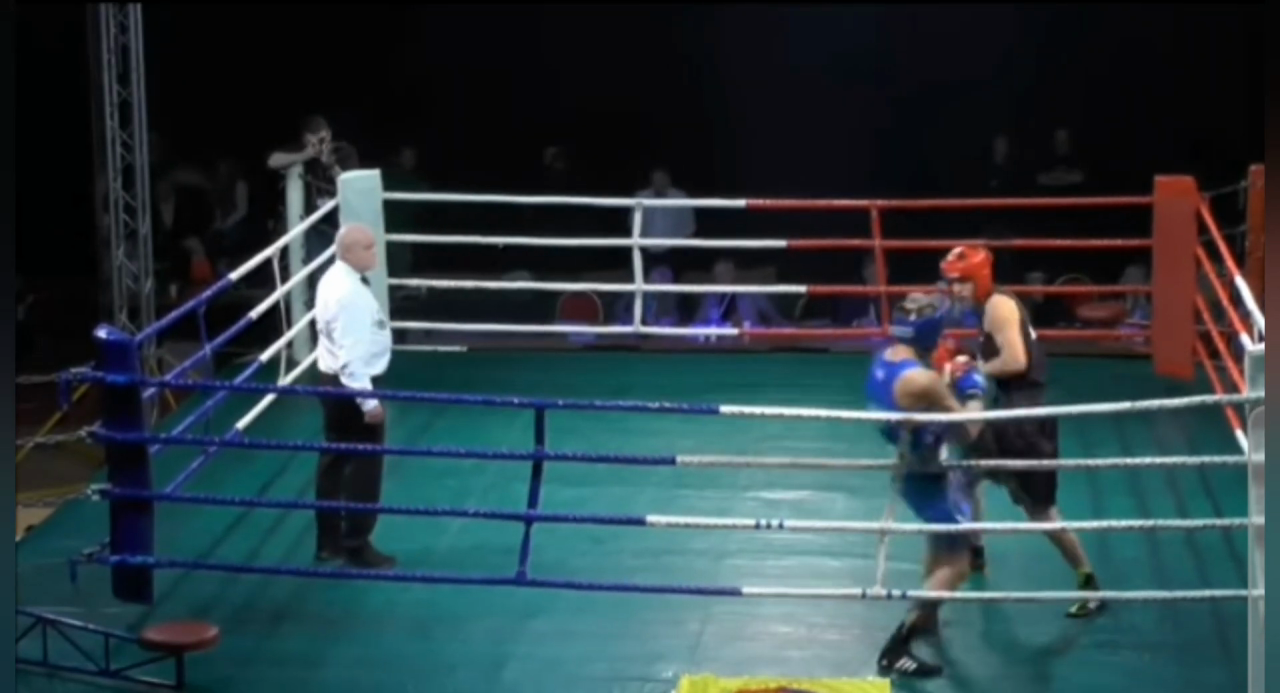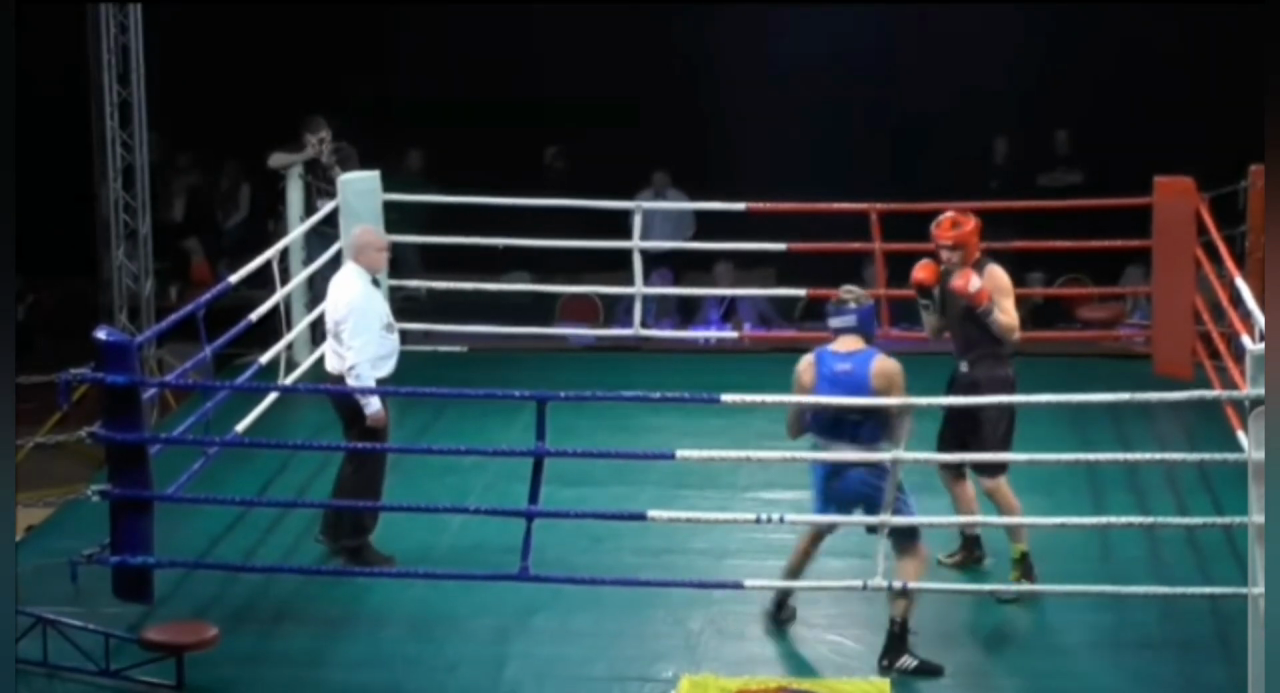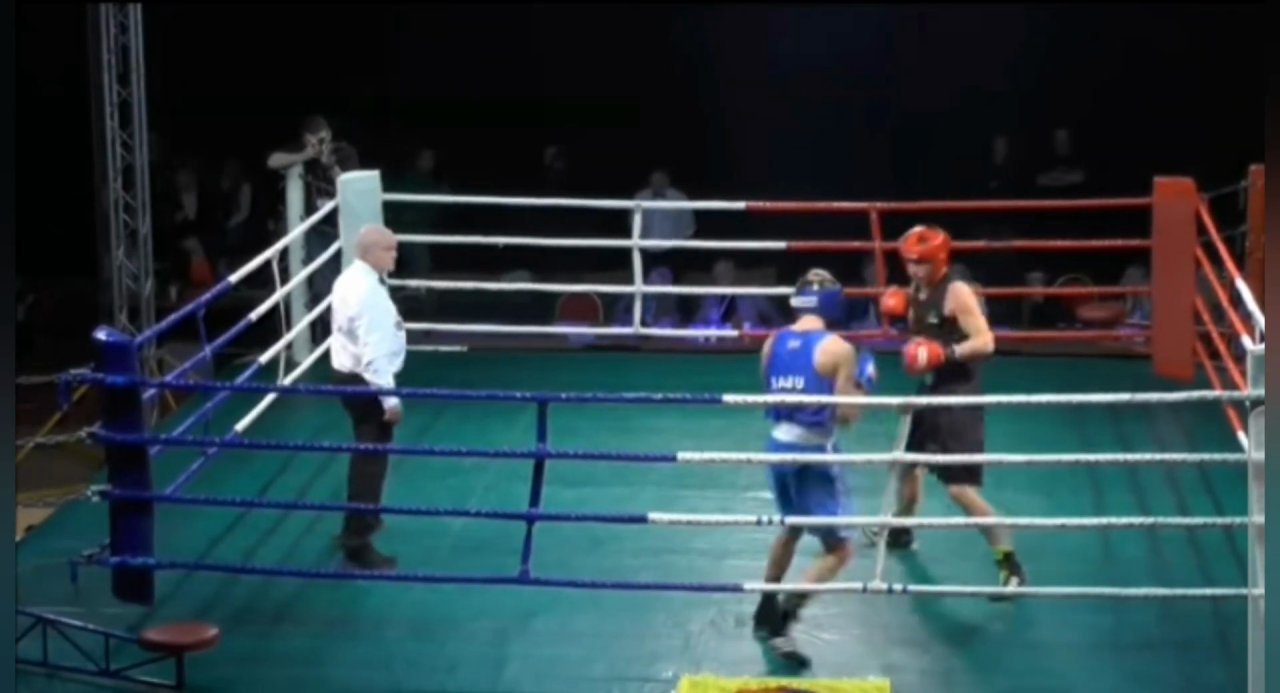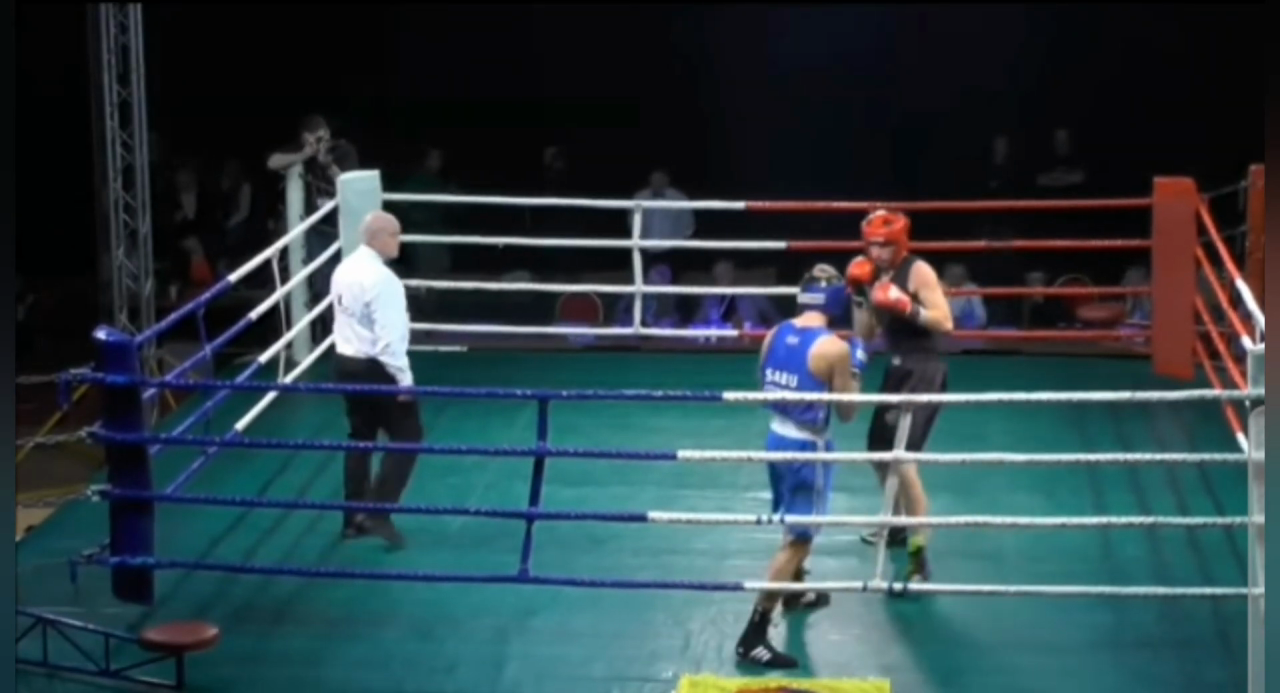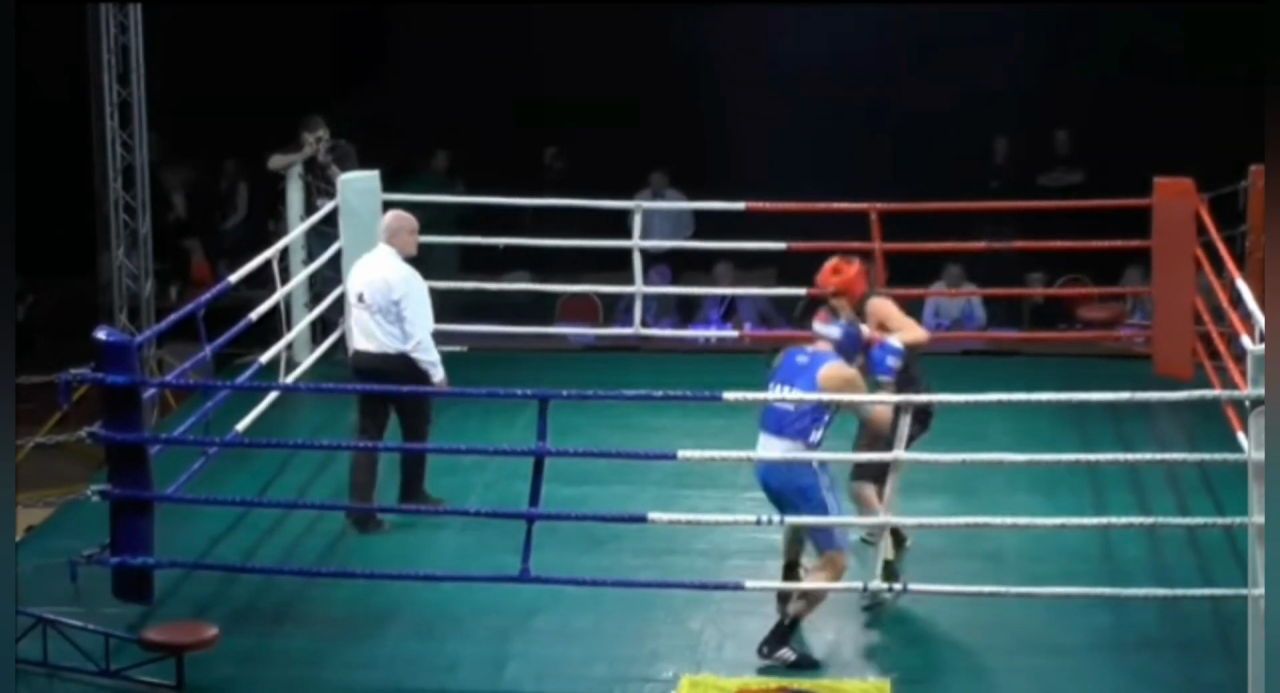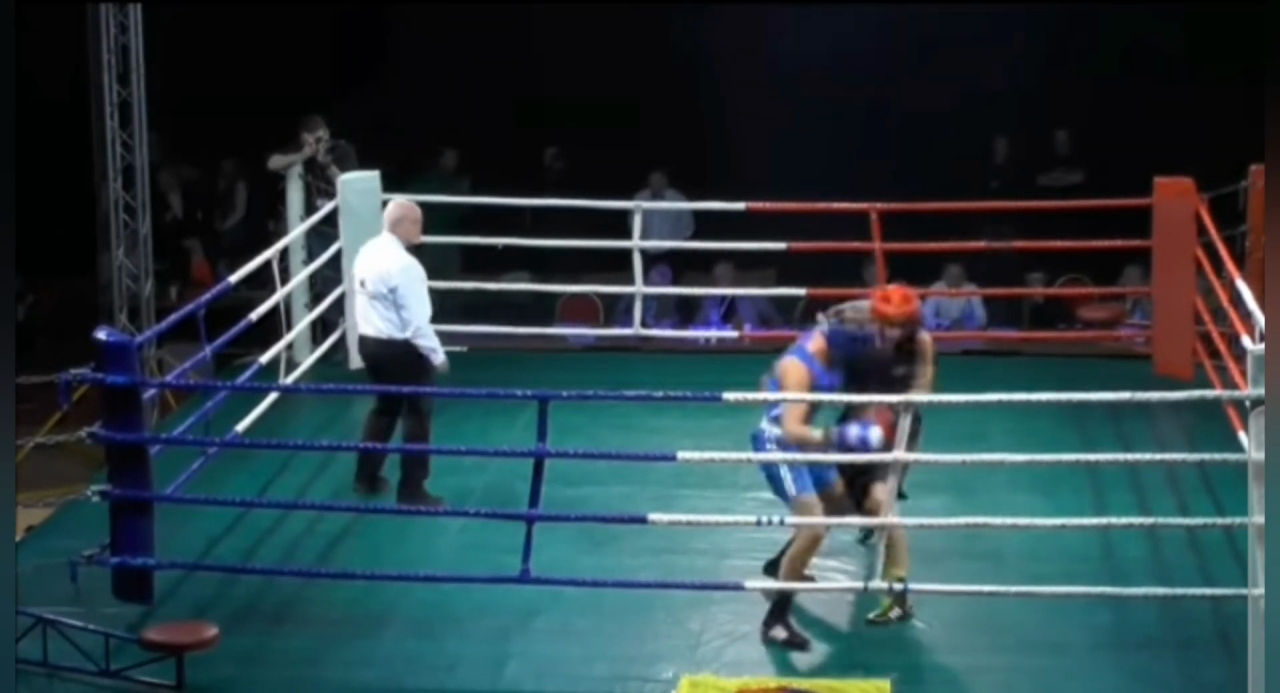
dt=0.3s
person 1, frame 1
left shoulder: (880, 361)
right shoulder: (922, 381)
right elbow: (967, 432)
right wrist: (975, 393)
left hip: (905, 469)
right hip: (928, 476)
left knee: (943, 543)
right knee: (955, 564)
left ankle: (923, 618)
right ankle: (895, 650)
person 1, frame 2
left shoulder: (808, 364)
right shoulder: (886, 368)
left elbow: (794, 429)
right elbow: (897, 434)
right wrist: (896, 423)
left hip: (827, 468)
right hip: (869, 472)
left knee: (817, 530)
right knee: (910, 553)
left ankle: (780, 605)
right ankle: (894, 651)
person 1, frame 3
left shoulder: (772, 344)
right shoulder: (838, 349)
right elbow: (846, 414)
right wrist: (863, 384)
left hip: (778, 447)
right hip: (814, 455)
left knee: (791, 528)
right knee: (837, 549)
left ankle: (768, 609)
right ankle: (778, 622)
person 1, frame 4
left shoulder: (776, 334)
right shoulder: (835, 348)
right elbow: (846, 411)
right wrist: (855, 369)
left hip: (777, 438)
right hip: (808, 447)
left knee: (796, 529)
right knee: (798, 543)
left ankle: (796, 593)
right ankle: (753, 637)
person 1, frame 5
left shoulder: (787, 357)
right shoulder: (842, 373)
right elbow: (881, 422)
right wrist: (885, 375)
left hip: (765, 461)
right hip: (797, 466)
left knee: (800, 517)
right knee: (834, 562)
left ankle: (789, 592)
right ankle: (777, 640)
person 1, frame 6
left shoulder: (826, 337)
right shoulder: (798, 368)
right elbow: (791, 432)
right wrist: (844, 438)
left hip: (808, 441)
right hip: (776, 443)
left knee: (834, 503)
right knee: (812, 524)
left ankle: (782, 566)
right ankle: (776, 618)
person 2, frame 1
left shoulder: (998, 305)
right shoulder: (991, 307)
left elbow: (1016, 362)
left wrist: (974, 370)
left hip: (1028, 414)
right hip: (1005, 409)
left knee: (1041, 511)
left ankle: (1089, 582)
right ankle: (972, 554)
person 2, frame 2
left shoulder: (992, 275)
right shoulder: (947, 273)
left elbow: (1012, 331)
right elbow: (933, 330)
left wrist: (981, 304)
right wrist: (926, 296)
left hip: (993, 381)
right hip: (964, 377)
left knee: (992, 478)
right knee: (952, 466)
left ankle: (1023, 564)
right ankle: (972, 546)
person 2, frame 3
left shoulder: (957, 291)
right shoulder: (917, 291)
left elbow: (986, 342)
left wrist: (945, 353)
right wrist: (898, 318)
left hip: (960, 394)
right hip: (932, 388)
left knee: (960, 487)
left ankle: (1009, 563)
right ankle: (900, 531)
person 2, frame 4
left shoulder: (919, 271)
right shoulder: (875, 275)
left elbow: (945, 321)
right elbow: (866, 328)
left wrist: (907, 307)
right wrist: (859, 292)
left hip: (924, 372)
right hip: (899, 370)
left knee: (902, 463)
right knee: (881, 453)
left ankle: (918, 557)
right ankle: (896, 527)
person 2, frame 5
left shoulder: (877, 307)
right shoulder: (856, 314)
left elbow: (919, 336)
left wrist: (875, 337)
left hip: (907, 402)
left knee: (862, 485)
right knee: (869, 474)
left ankle: (888, 568)
right ankle: (892, 534)
person 2, frame 6
left shoulder: (918, 341)
left elbow: (922, 385)
left hip: (898, 423)
right hip: (858, 418)
left knee: (880, 501)
right knee: (855, 497)
person 3, frame 1
left shoulder: (335, 279)
right shoulder: (348, 293)
right elbow: (351, 355)
right wrist: (368, 400)
left hip: (332, 381)
right hip: (351, 386)
left knee: (335, 460)
right knee: (365, 465)
left ankle: (330, 540)
right ankle: (356, 545)
person 3, frame 2
left shoulder: (348, 279)
right shoulder: (358, 295)
right elbow: (358, 357)
right wrist: (372, 404)
left hip: (344, 381)
right hip: (357, 384)
left knee: (356, 457)
right knee: (368, 463)
left ankle: (335, 528)
right ankle: (356, 544)
person 3, frame 3
left shoulder: (350, 279)
right shoulder: (368, 292)
right elbow: (374, 352)
right wrist: (390, 398)
left hip: (348, 376)
right hip: (364, 382)
left knee: (367, 452)
right knee: (371, 459)
left ankle: (358, 524)
right ankle: (358, 544)
person 3, frame 4
left shoulder: (344, 269)
right shoulder: (382, 279)
right elbow: (389, 336)
right wrist: (404, 379)
left hip: (346, 362)
right hip: (375, 368)
left knee: (360, 437)
right knee: (407, 435)
left ankle: (354, 516)
right ankle: (377, 511)
person 3, frame 5
left shoulder: (359, 268)
right shoulder: (405, 277)
left elbow: (353, 318)
right elbow: (418, 332)
right wrist: (436, 373)
left hip: (363, 358)
right hip: (399, 362)
left knee: (369, 432)
right knee: (415, 430)
left ankle: (361, 509)
right ankle: (412, 496)
person 3, frame 6
left shoulder: (367, 252)
right shoulder: (404, 264)
right elbow: (416, 320)
right wrist: (437, 355)
left hip: (370, 341)
right hip: (399, 348)
left knee: (387, 406)
right knee: (417, 414)
left ankle: (367, 475)
right ankle: (411, 490)
person 4, frame 1
left shoulder: (343, 152)
right shoulder: (300, 151)
right elbow: (272, 161)
left wrist: (331, 166)
right wrist: (305, 155)
right hip: (315, 228)
person 4, frame 2
left shoulder: (343, 152)
right shoulder: (300, 151)
right elbow: (272, 161)
left wrist: (331, 167)
right wrist: (305, 156)
right hip: (315, 228)
right knee: (321, 283)
person 4, frame 3
left shoulder: (343, 152)
right shoulder: (299, 151)
right elbow: (272, 162)
left wrist: (331, 166)
right wrist: (304, 156)
right hip: (315, 228)
right knee: (322, 284)
right ankle: (322, 334)
person 4, frame 4
left shoulder: (344, 150)
right shoulder: (298, 150)
right elbow: (272, 163)
left wrist: (330, 166)
right wrist: (303, 155)
right hip: (316, 228)
right knee: (322, 283)
right ankle: (326, 330)
person 4, frame 5
left shoulder: (343, 150)
right shoulder: (299, 150)
right elbow: (272, 164)
left wrist: (329, 166)
right wrist: (303, 156)
right hip: (316, 227)
right knee: (325, 284)
person 4, frame 6
left shoulder: (343, 151)
right shoulder: (299, 150)
right elbow: (272, 164)
left wrist: (328, 166)
right wrist: (302, 156)
right hip: (317, 228)
right knee: (326, 284)
